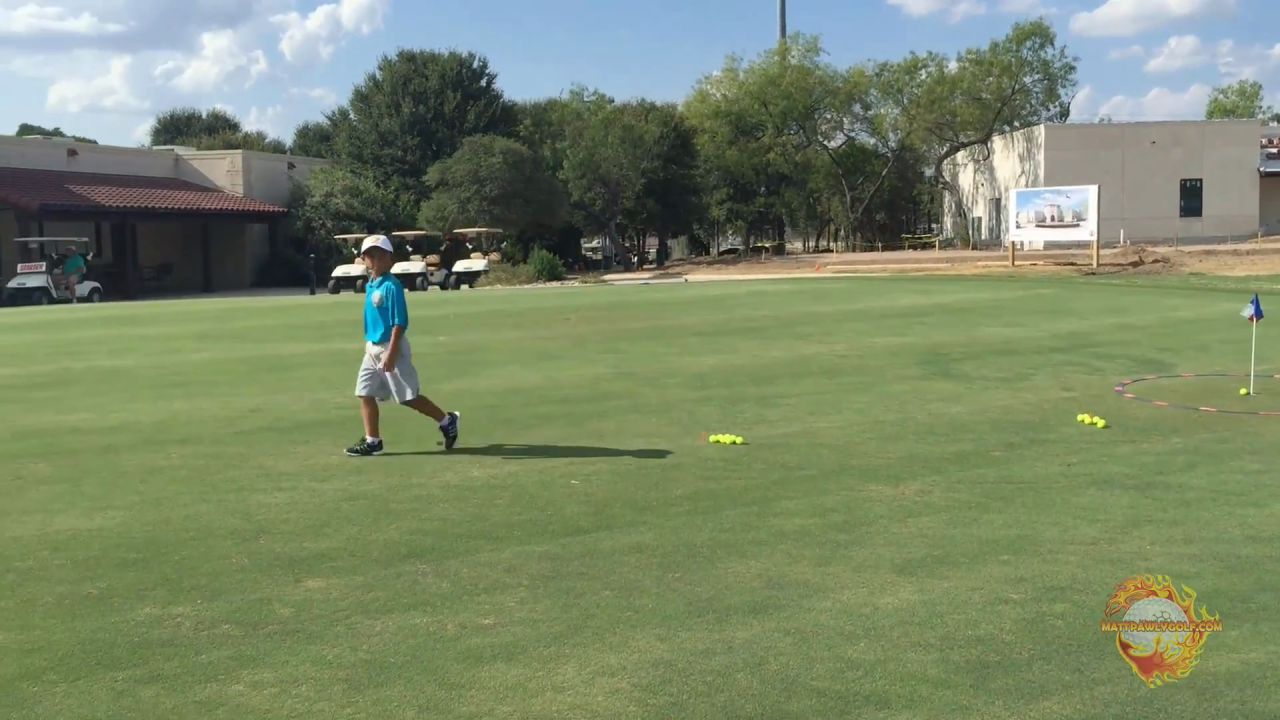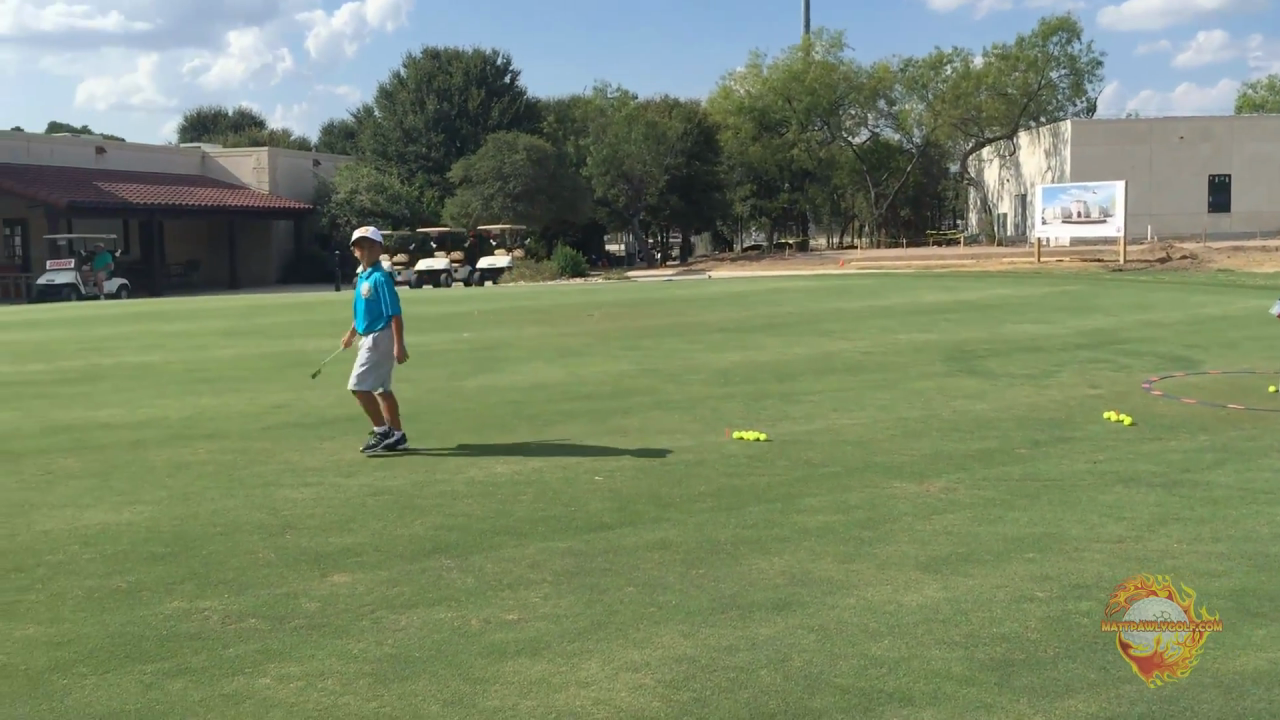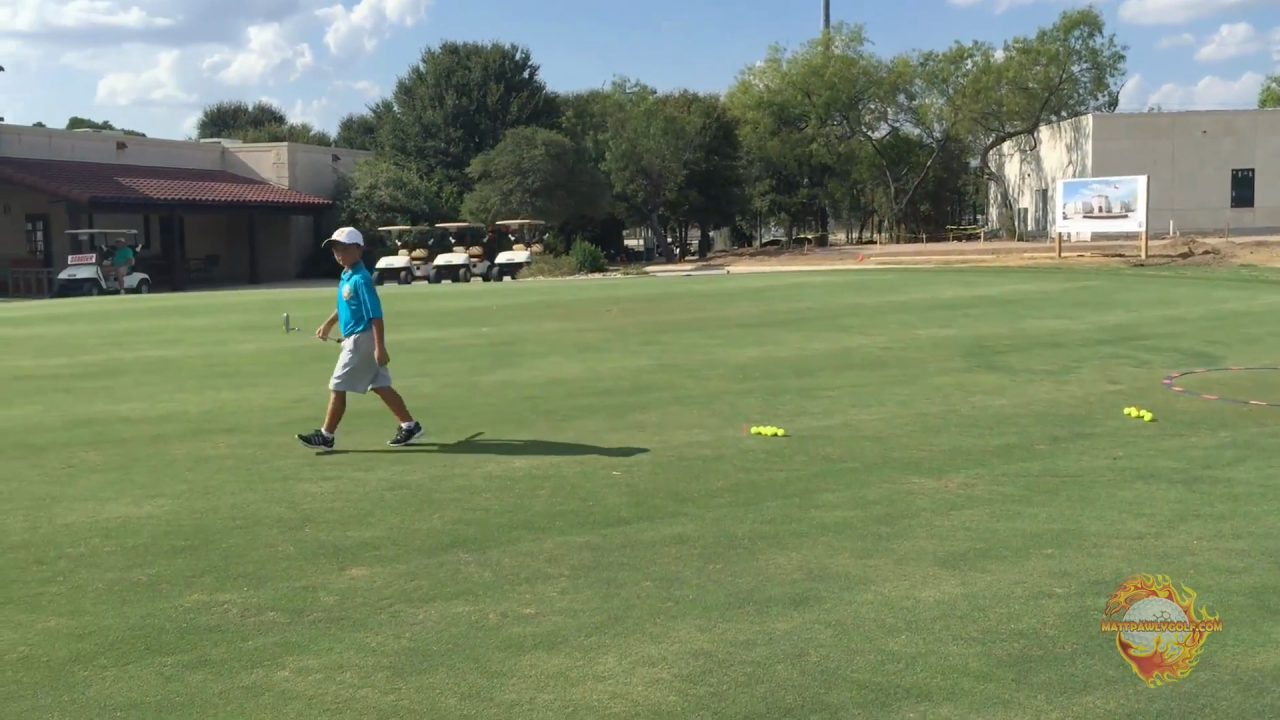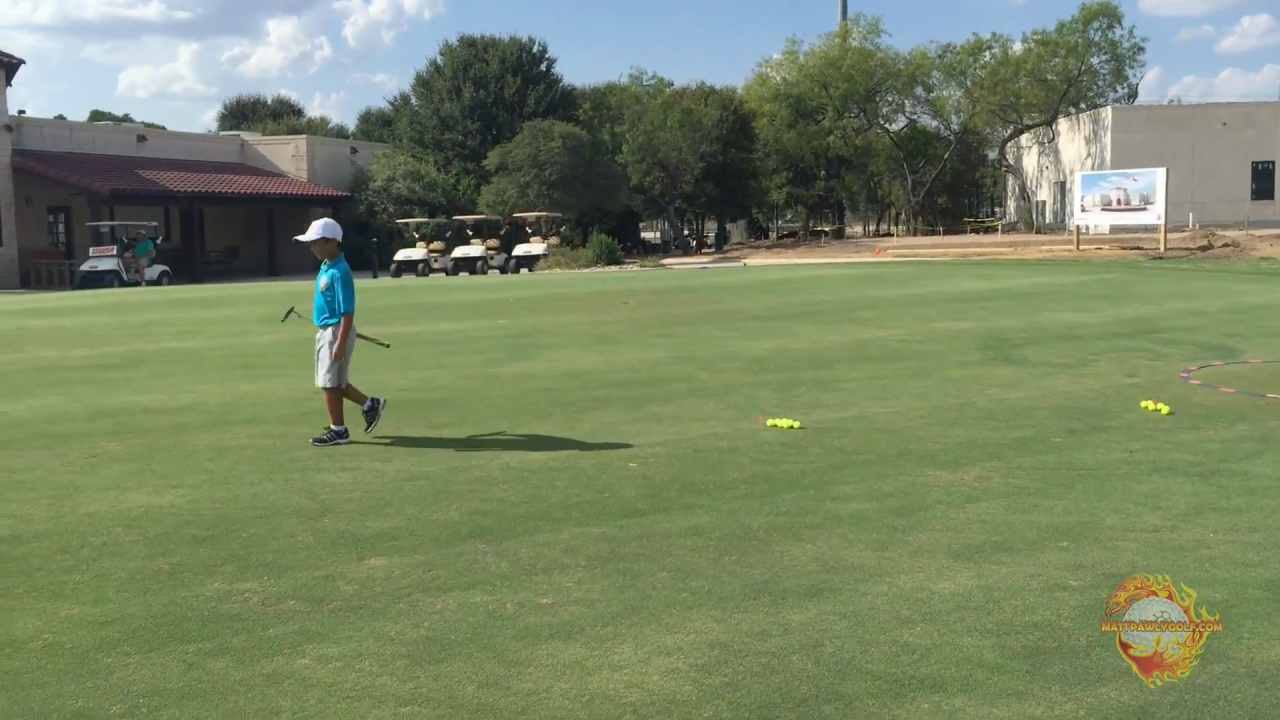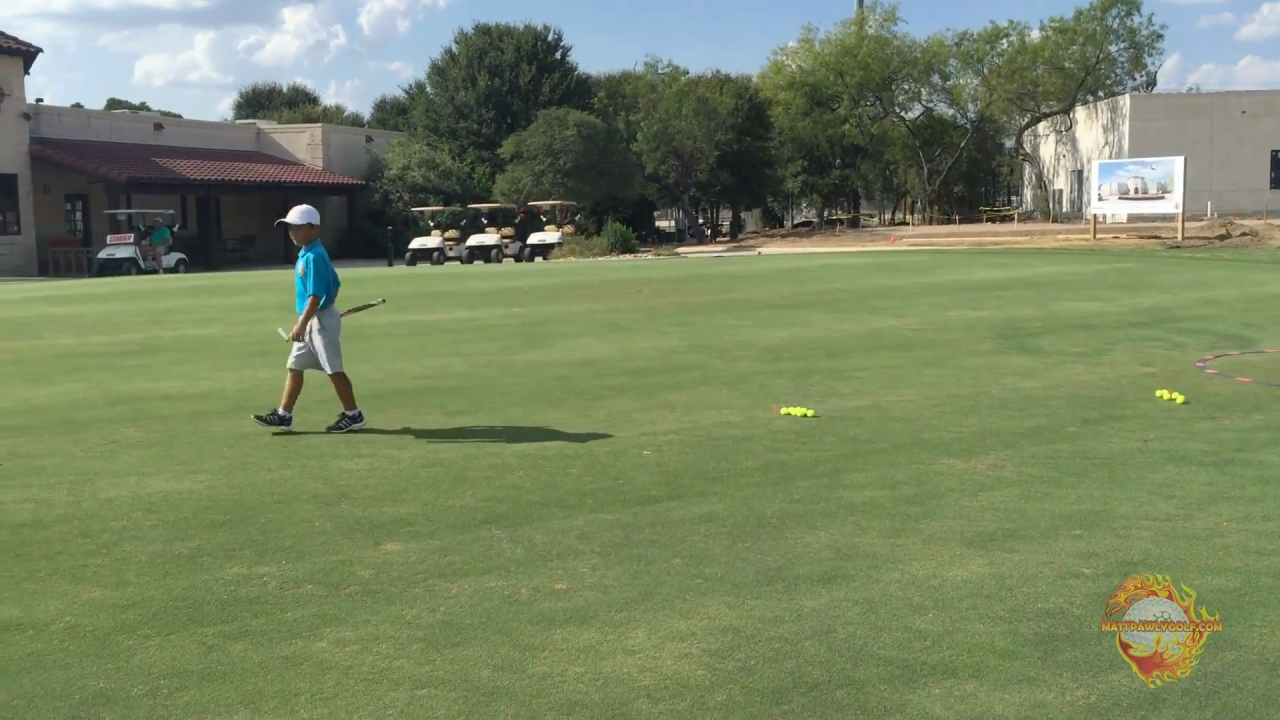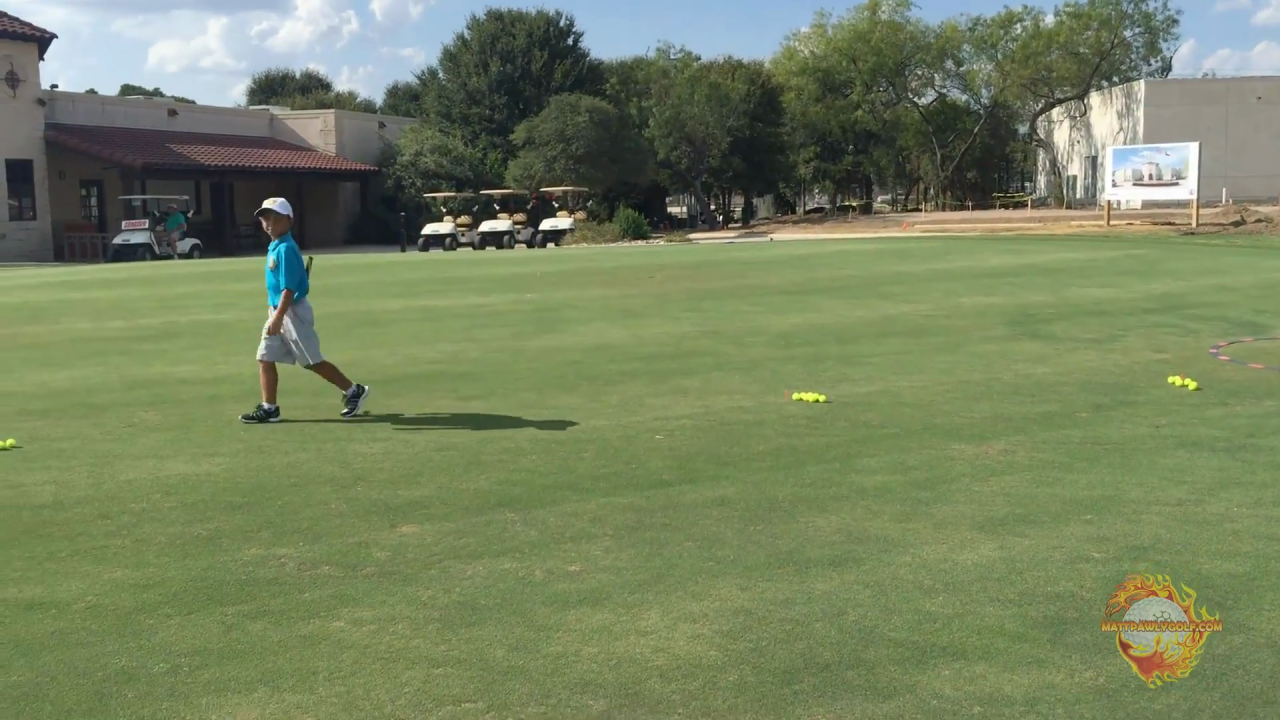
dt=0.2s
person 1, frame 1
left shoulder: (392, 286)
right shoulder: (370, 285)
left elbow: (399, 323)
left wrist: (391, 353)
left hip: (391, 348)
right hip: (373, 348)
left knee: (407, 396)
right knee: (365, 394)
left ankle: (447, 421)
right ankle: (372, 441)
person 1, frame 2
left shoulder: (380, 277)
right shoulder: (362, 276)
left elbow: (395, 313)
left wrist: (399, 344)
right wrist: (352, 333)
left hip: (378, 338)
right hip: (369, 338)
left knee: (359, 387)
right knee: (381, 390)
left ankle: (381, 430)
right ankle: (395, 435)
person 1, frame 3
left shoulder: (361, 279)
right shoulder: (346, 276)
left elbow: (376, 316)
left wrist: (380, 347)
right wrist: (328, 323)
left hip: (361, 340)
right hip: (354, 339)
left knee: (337, 387)
right knee: (380, 386)
left ankle: (325, 436)
right ankle: (409, 425)
person 1, frame 4
left shoulder: (338, 272)
right shoulder: (327, 267)
left elbow: (347, 311)
left wrist: (340, 342)
left hip: (336, 333)
right hip: (326, 333)
left knee: (329, 383)
right knee: (330, 382)
left ankle: (338, 429)
right ankle: (370, 405)
person 1, frame 5
left shoulder: (314, 256)
right shoulder: (308, 254)
left elbow: (315, 295)
right elbow: (334, 284)
left wrist: (301, 324)
left hip: (321, 320)
right hip: (312, 320)
left knee: (334, 369)
right knee: (294, 367)
left ankle: (353, 416)
right ankle: (283, 415)
person 1, frame 6
left shoulder: (286, 249)
right shoulder: (274, 247)
left elbow: (289, 288)
left wrist: (277, 316)
left hip: (292, 312)
right hip: (278, 311)
left knee: (311, 361)
right knee: (265, 358)
left ankle: (353, 392)
right ankle: (268, 408)
